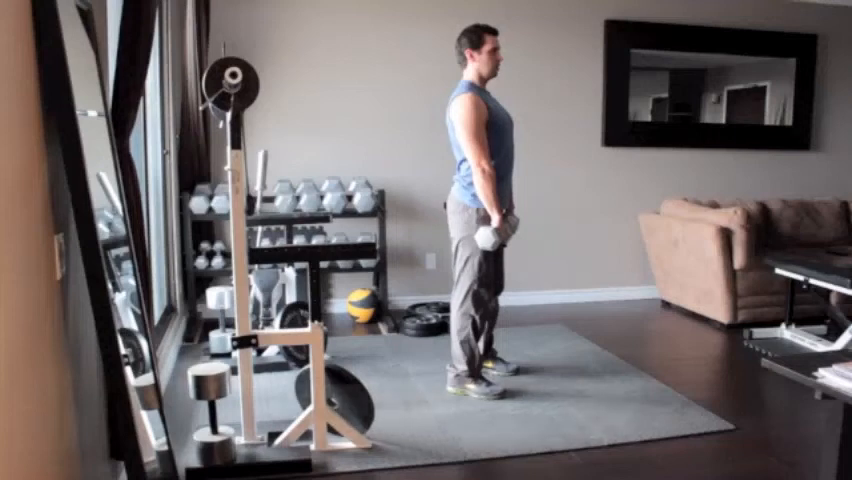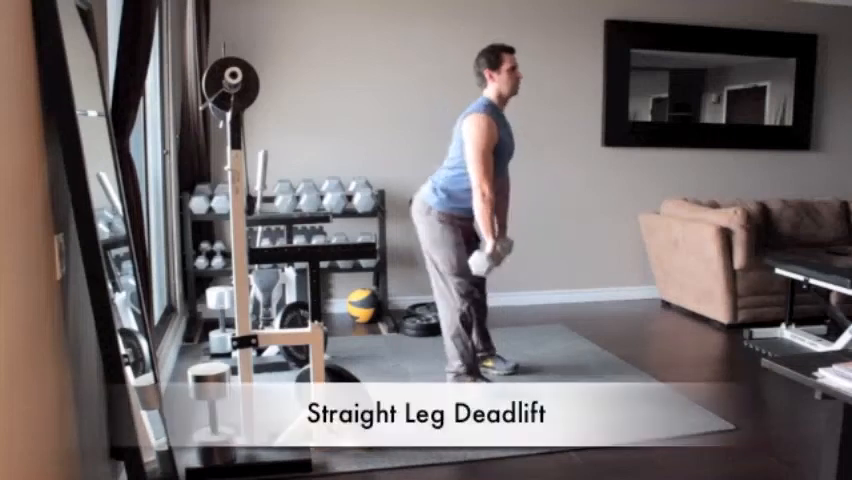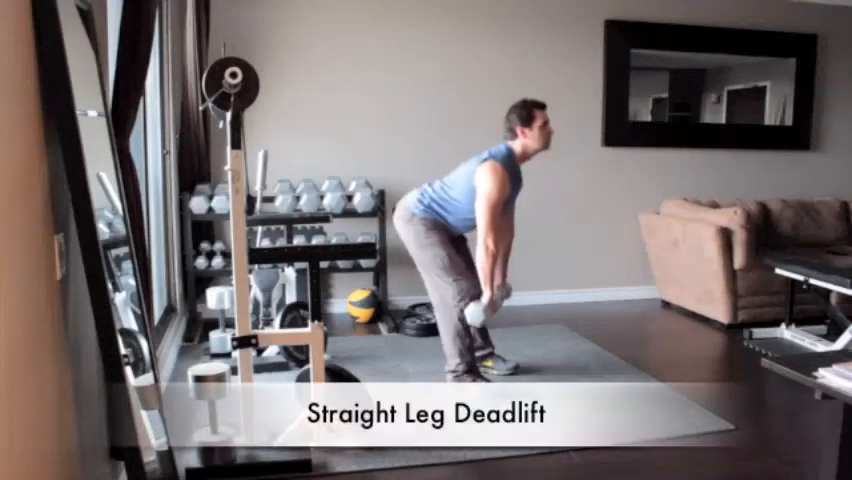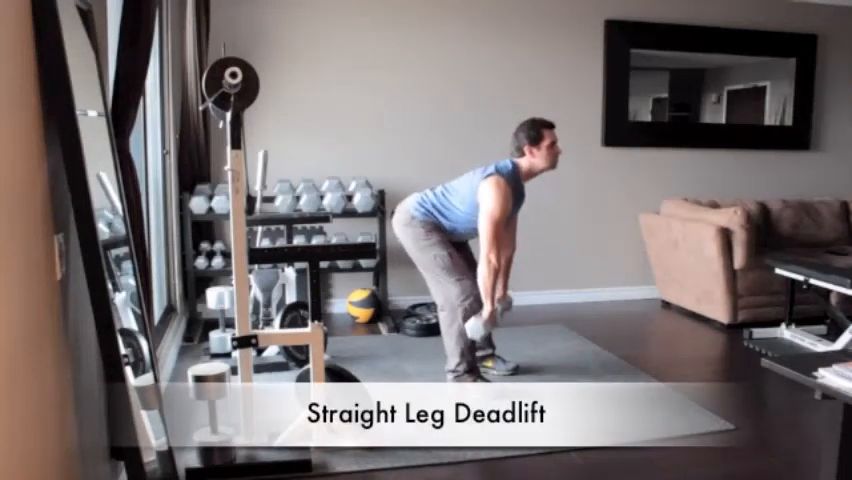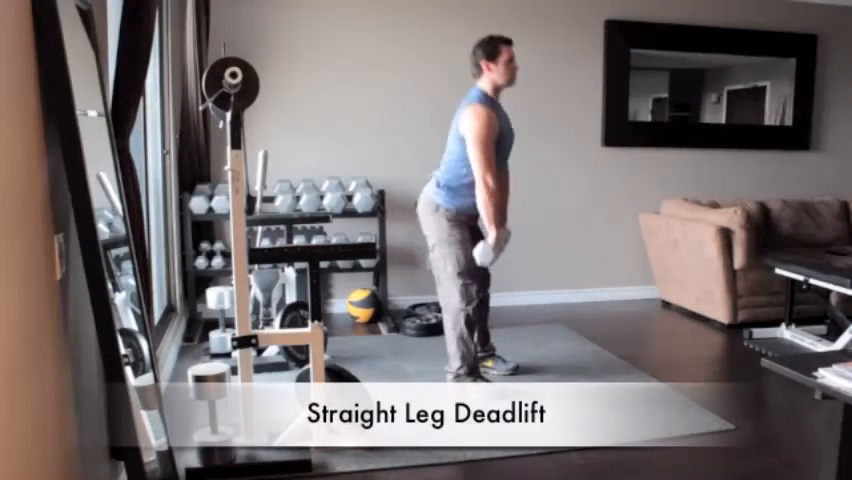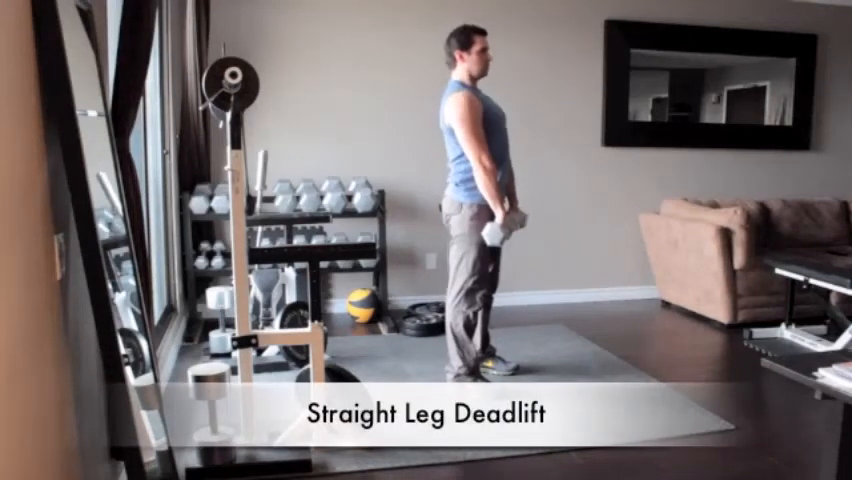
dt=0.5s
person 1, frame 1
left shoulder: (483, 97)
right shoulder: (467, 100)
right elbow: (480, 166)
left wrist: (507, 207)
right wrist: (495, 215)
left hip: (487, 207)
right hip: (474, 209)
left knee: (490, 289)
right knee: (471, 292)
left ankle: (484, 355)
right ankle: (462, 375)
person 1, frame 2
left shoulder: (498, 118)
right shoulder: (481, 120)
left elbow: (500, 180)
right elbow: (482, 189)
left wrist: (502, 232)
right wrist: (489, 241)
left hip: (458, 214)
right hip: (436, 212)
left knee: (475, 285)
right knee: (456, 291)
left ankle: (483, 354)
right ankle: (461, 374)
person 1, frame 3
left shoulder: (512, 166)
right shoulder: (496, 170)
left elbow: (505, 227)
right elbow: (486, 241)
left wrist: (500, 277)
right wrist: (488, 290)
left hip: (442, 221)
right hip: (418, 218)
left knee: (472, 287)
right knee: (456, 292)
left ankle: (482, 354)
right ankle: (461, 374)
person 1, frame 4
left shoulder: (515, 182)
right shoulder: (499, 187)
left elbow: (507, 241)
right elbow: (489, 257)
left wrist: (502, 291)
right wrist: (489, 305)
left hip: (440, 224)
right hip: (416, 222)
left knee: (475, 286)
right knee: (460, 293)
left ankle: (483, 355)
right ankle: (462, 375)
person 1, frame 5
left shoulder: (494, 108)
right shoulder: (479, 111)
left elbow: (500, 172)
right elbow: (485, 180)
left wrist: (501, 223)
right wrist: (492, 230)
left hip: (462, 211)
right hip: (442, 210)
left knee: (479, 286)
right knee: (461, 293)
left ankle: (483, 355)
right ankle: (462, 375)
person 1, frame 6
left shoulder: (475, 96)
right shoulder: (460, 99)
left elbow: (500, 158)
right elbow: (480, 162)
left wrist: (513, 203)
right wrist: (499, 210)
left hip: (484, 205)
right hip: (470, 206)
left knee: (484, 287)
right knee: (465, 291)
left ankle: (482, 353)
right ankle: (462, 372)
